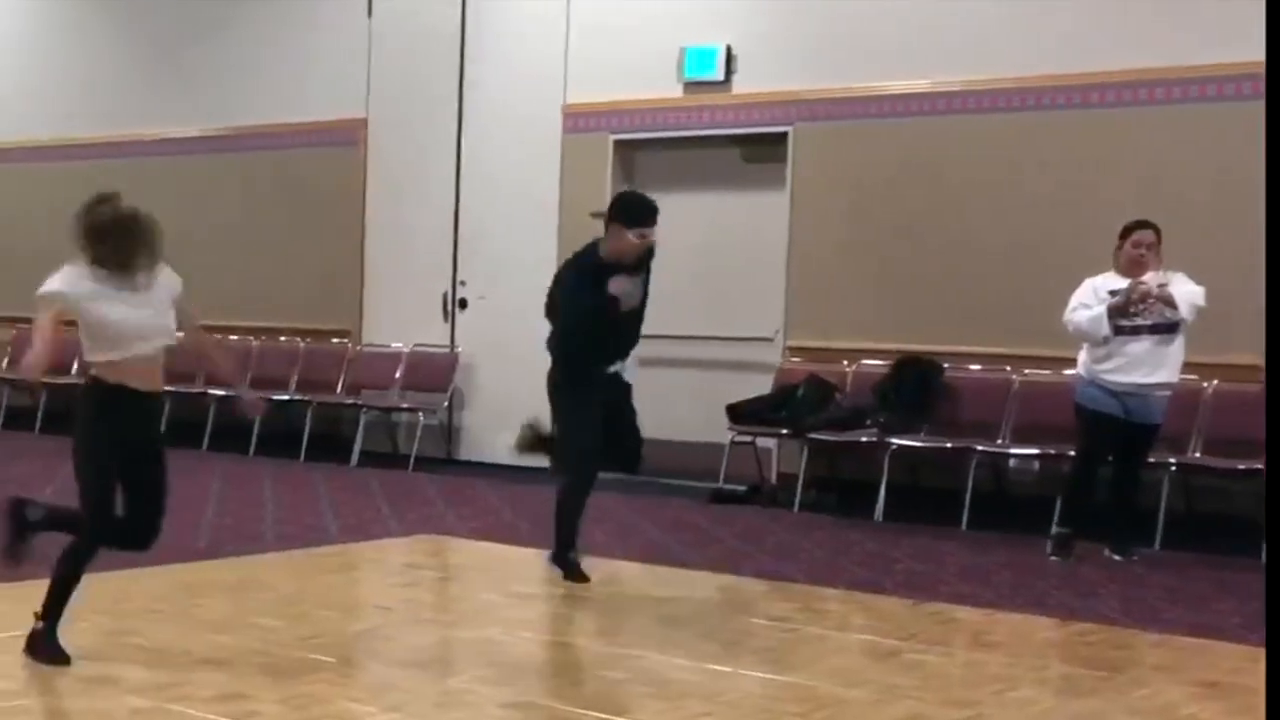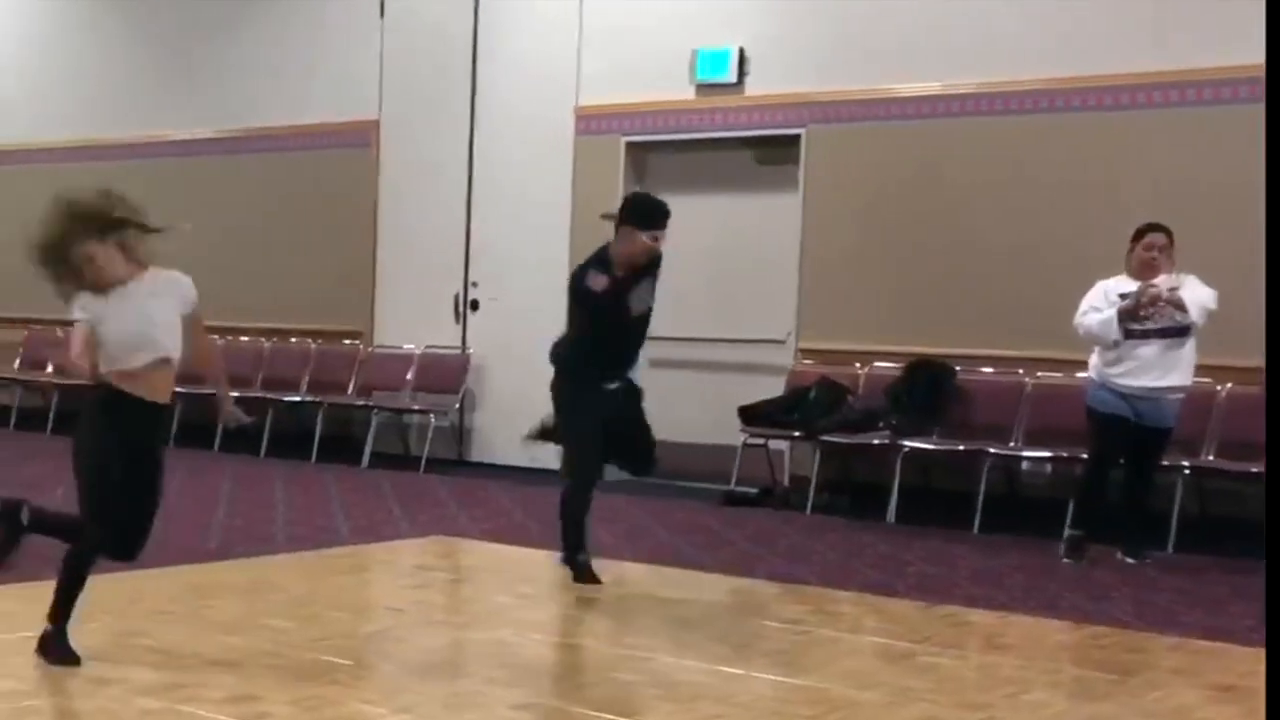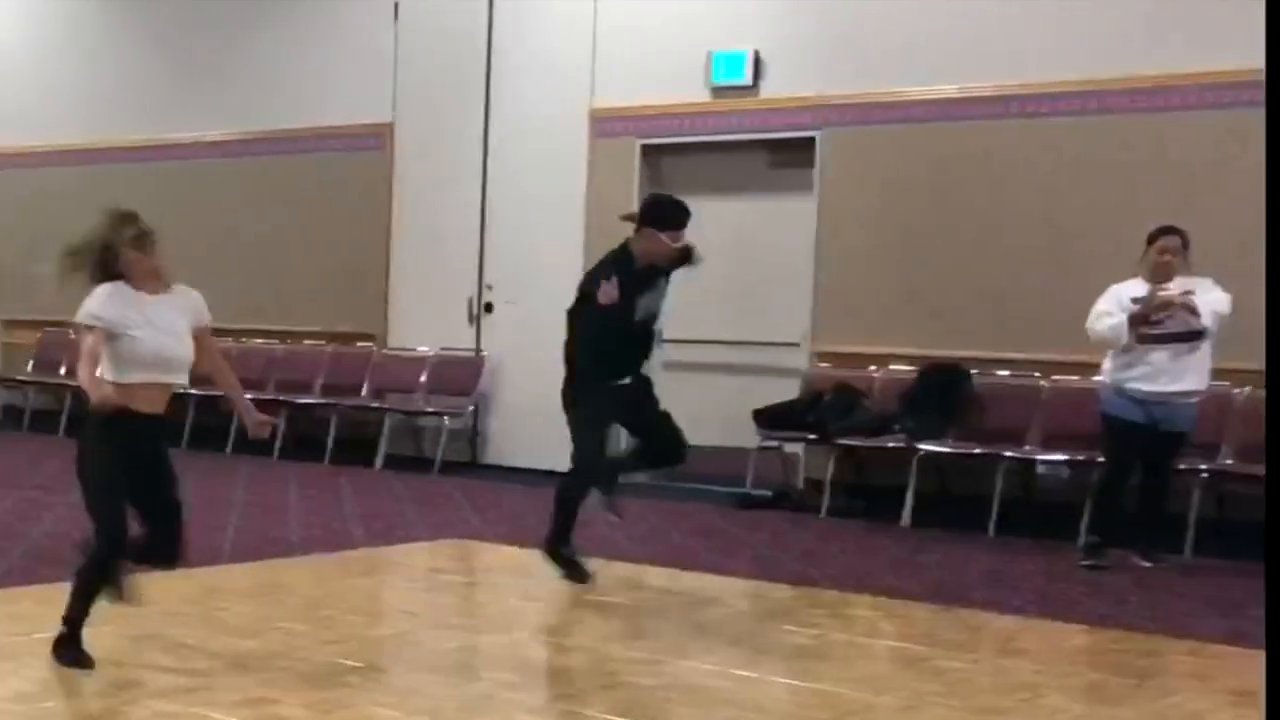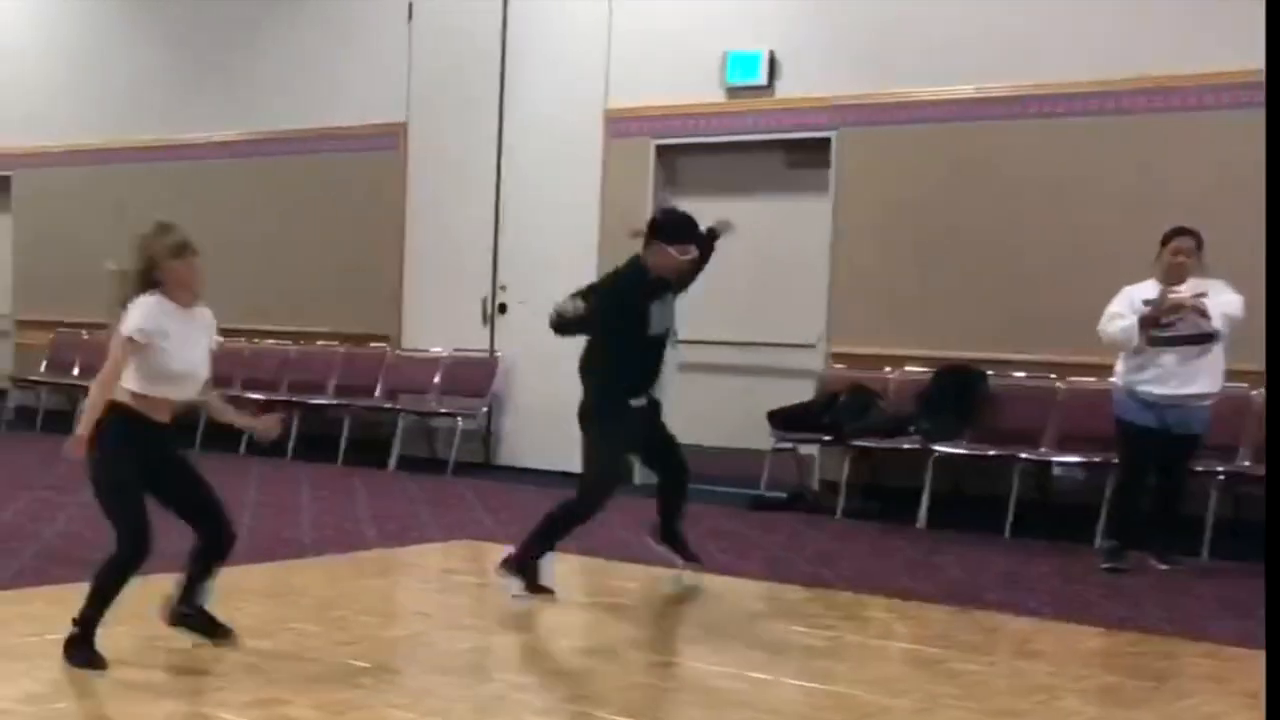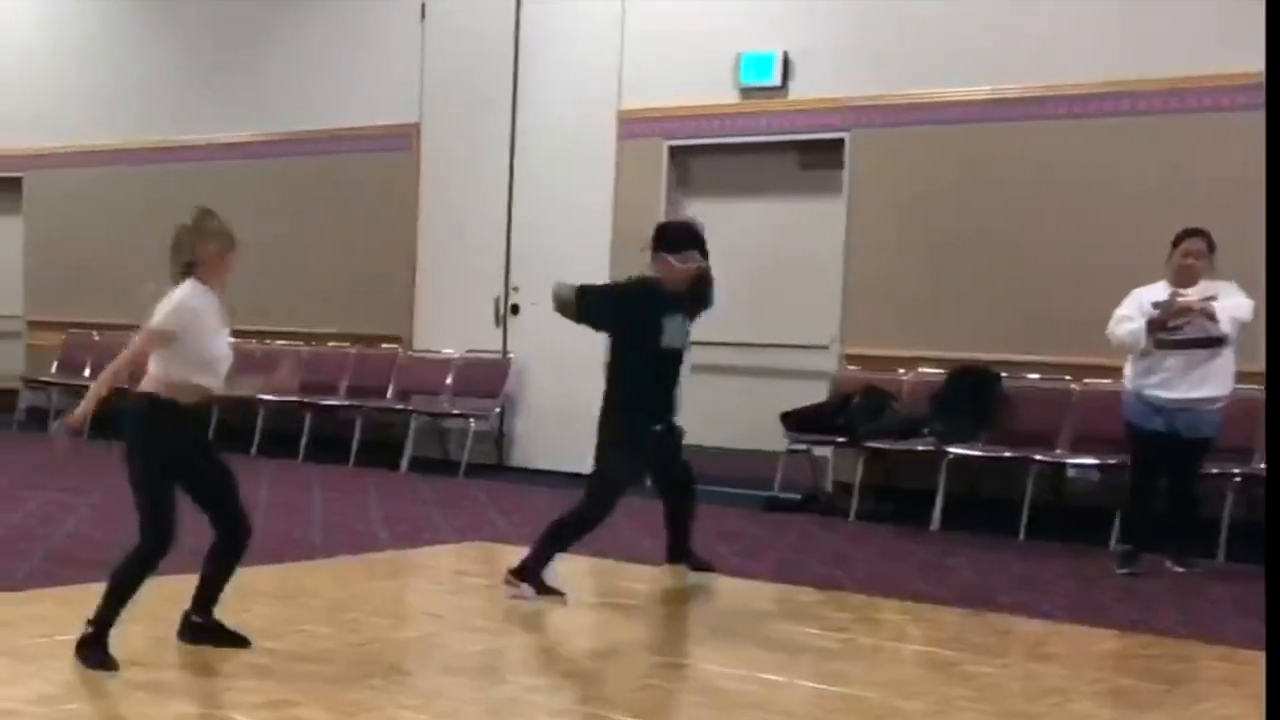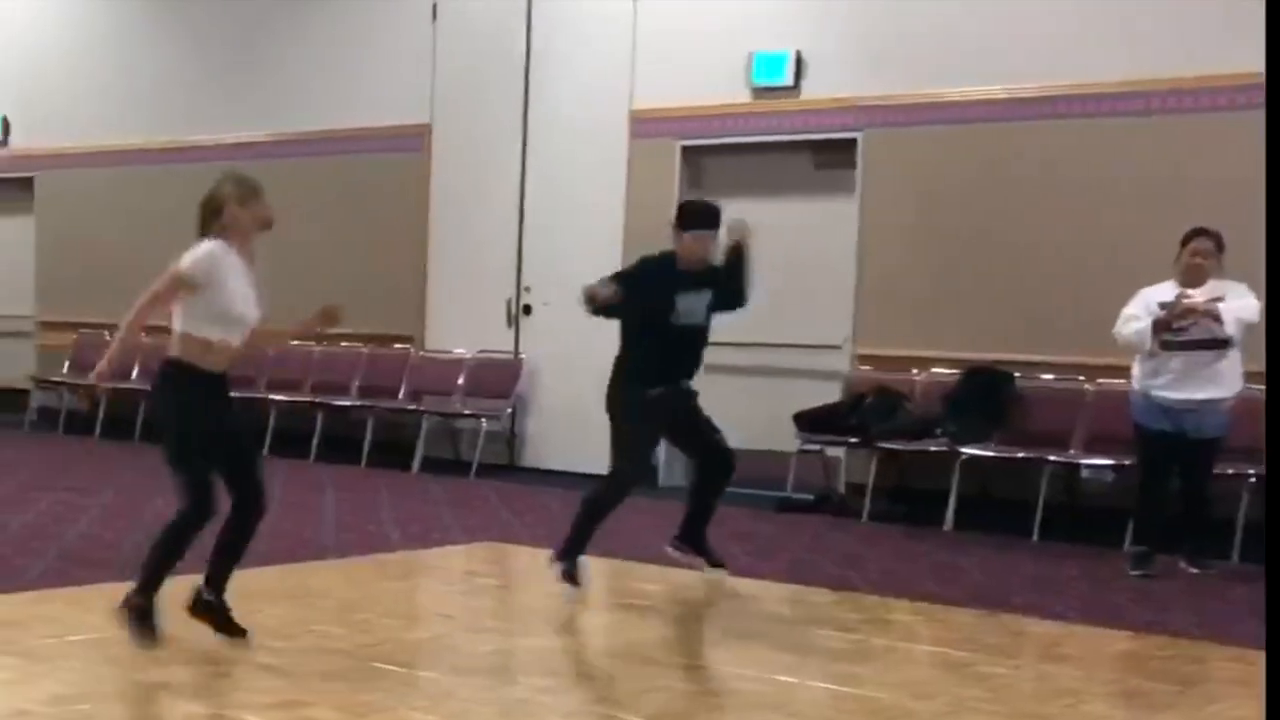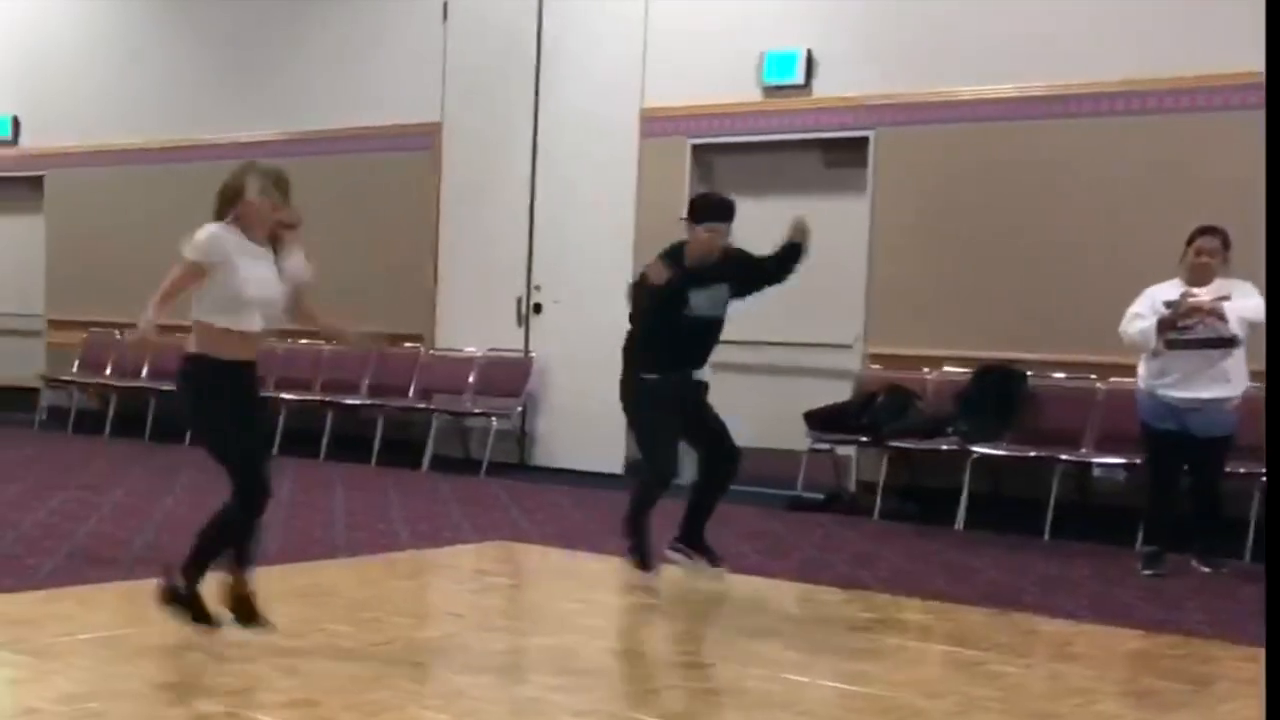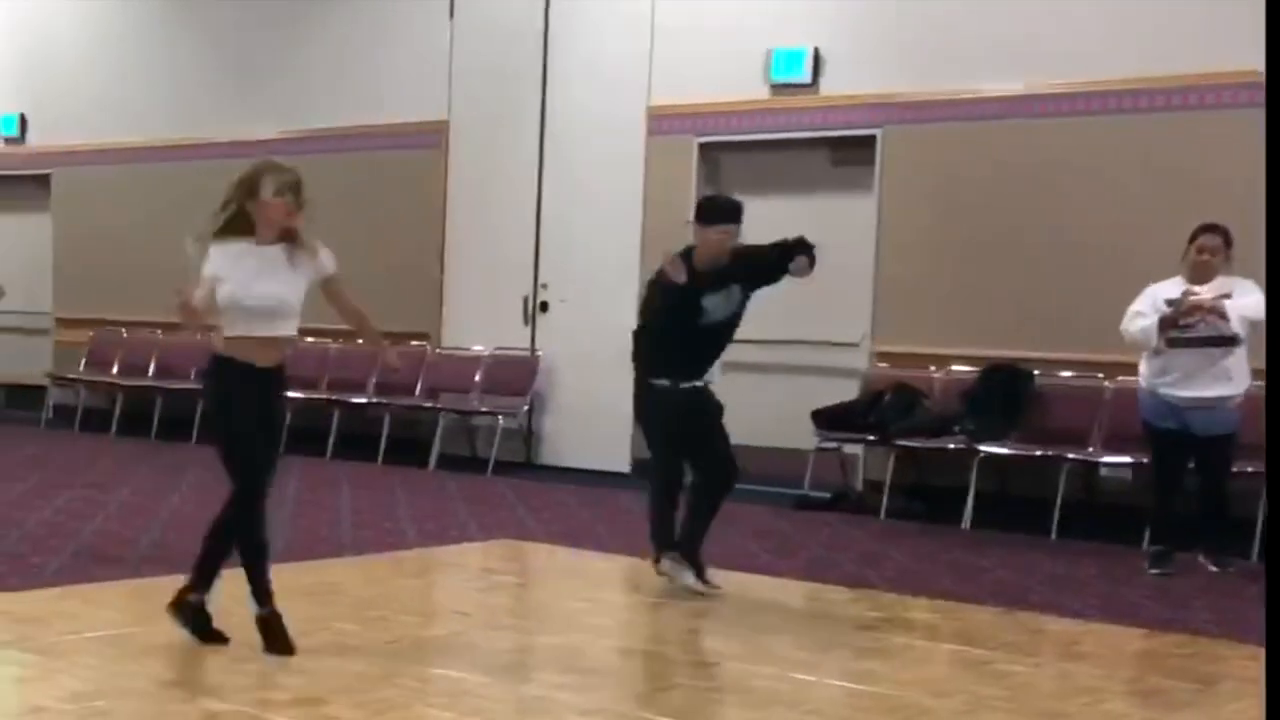
dt=0.1s
person 1, frame 1
left shoulder: (161, 278)
right shoulder: (73, 282)
left elbow: (194, 335)
right elbow: (44, 336)
left wrist: (236, 383)
left hip: (146, 413)
right hip: (104, 409)
left knee: (140, 532)
right knee: (96, 524)
right ankle: (43, 629)
person 1, frame 2
left shoulder: (175, 284)
right shoulder: (90, 298)
left elbow: (200, 345)
right elbow: (83, 365)
left wrist: (224, 396)
right wrist: (82, 360)
left hip: (151, 421)
right hip: (107, 414)
left knee: (126, 540)
right knee: (97, 531)
right ankle: (54, 630)
person 1, frame 3
left shoulder: (189, 301)
right shoulder: (107, 300)
left elbow: (212, 362)
right elbow: (88, 363)
left wrist: (248, 410)
right wrist: (95, 393)
left hip: (150, 436)
right hip: (106, 431)
left knee: (167, 544)
right knee: (114, 539)
left ankle: (105, 557)
right ankle: (68, 634)
person 1, frame 4
left shoulder: (202, 319)
right shoulder: (148, 311)
right elbow: (109, 374)
left wrist: (249, 422)
right wrist: (83, 428)
left hip: (159, 441)
right hip: (120, 435)
left knee: (220, 534)
right knee: (136, 544)
left ankle: (187, 606)
right ankle: (80, 635)
person 1, frame 5
left shoulder: (212, 303)
right shoulder: (189, 299)
right elbow: (133, 355)
right wrist: (87, 405)
left hip: (190, 426)
right hip: (155, 422)
left knee: (236, 529)
right knee: (157, 538)
left ankle: (199, 619)
right ankle: (94, 635)
person 1, frame 6
left shoulder: (243, 263)
right shoulder: (209, 255)
right elbow: (149, 303)
left wrist: (307, 328)
right wrist: (113, 356)
left hip: (214, 391)
right hip: (182, 387)
left knee: (252, 498)
right knee: (201, 504)
left ankle: (211, 595)
right ankle: (141, 599)
person 1, frame 7
left shoulder: (285, 255)
right shoulder: (215, 238)
left elbow: (303, 314)
right elbow: (168, 290)
left wrist: (347, 338)
right wrist: (148, 320)
left hip: (244, 378)
right hip: (205, 375)
left knee: (249, 491)
right knee: (254, 488)
left ankle: (185, 582)
right ankle: (230, 587)
person 1, frame 8
left shoulder: (309, 253)
right shoulder: (225, 253)
left elbow: (346, 308)
right elbow: (200, 317)
left wrist: (384, 347)
right wrist: (192, 308)
left hip: (270, 383)
right hip: (229, 379)
left knee: (248, 497)
right knee: (251, 496)
left ankle: (193, 596)
right ankle: (265, 610)
person 2, frame 1
left shoulder: (639, 259)
right shoulder: (579, 271)
right elbow: (560, 314)
right wrist: (606, 294)
left hip: (611, 376)
right hip: (575, 380)
left knee: (626, 456)
right knee: (582, 470)
left ankle: (550, 443)
right ankle: (565, 553)
person 2, frame 2
left shoulder: (647, 263)
right shoulder: (590, 277)
right elbow: (583, 337)
right wrist: (599, 296)
left hip: (617, 383)
right hip: (578, 386)
left knee: (642, 458)
right knee: (584, 473)
left ankle: (559, 432)
right ankle: (575, 554)
person 2, frame 3
left shoulder: (656, 263)
right shoulder: (612, 273)
right elbow: (580, 328)
right wrist: (603, 307)
left hip: (627, 379)
right hip: (590, 383)
left knee: (671, 448)
right knee: (587, 466)
left ankle: (608, 472)
right ankle: (560, 546)
person 2, frame 4
left shoulder: (665, 279)
right shoulder: (621, 286)
right elbow: (566, 324)
left wrist: (711, 238)
right wrist: (570, 311)
left hip: (639, 403)
right hip: (608, 406)
left knee: (675, 471)
right knee: (594, 494)
left ankle: (668, 535)
right ankle: (524, 562)
person 2, frame 5
left shoulder: (681, 298)
right shoulder: (633, 298)
right elbow: (589, 303)
left wrist: (701, 271)
right wrist: (568, 298)
left hip: (657, 422)
right hip: (628, 421)
left knee: (681, 486)
right knee: (597, 504)
left ankle: (679, 552)
right ankle: (528, 570)
person 2, frame 6
left shoulder: (710, 277)
right shoulder: (651, 273)
left elbow: (732, 297)
right elbow: (609, 300)
left wrist: (737, 249)
right wrist: (601, 295)
left hip: (675, 393)
right hip: (636, 394)
left knee: (719, 462)
right knee: (625, 478)
left ankle: (690, 540)
right ankle: (568, 553)
person 2, frame 7
left shoulder: (730, 265)
right shoulder: (665, 268)
left elbow: (771, 272)
right elbow: (642, 320)
left wrist: (796, 242)
right wrist: (655, 288)
left hip: (683, 383)
right hip: (646, 385)
left knee: (723, 456)
right knee: (660, 468)
left ankle: (689, 539)
right ankle: (636, 538)
person 2, frame 8
left shoulder: (742, 264)
right shoulder: (673, 276)
left elbow: (788, 253)
right elbow: (652, 330)
left wrist: (802, 256)
right wrist: (673, 287)
left hip: (693, 390)
right hip: (658, 390)
left knee: (720, 471)
right knee: (669, 475)
left ankle: (685, 555)
right ankle: (668, 552)
person 3, frame 1
left shoulder: (1172, 281)
right shoulder: (1096, 285)
left elbow: (1194, 298)
right elbow: (1076, 323)
left wrist: (1159, 295)
right wrist: (1117, 305)
left hip: (1150, 396)
right hip: (1100, 390)
left knee: (1129, 470)
right knee: (1087, 461)
left ankle: (1118, 538)
right ankle: (1064, 531)
person 3, frame 2
left shoulder: (1184, 284)
right shoulder: (1107, 288)
left elbow: (1206, 301)
right elbow: (1087, 326)
left wrist: (1169, 298)
right wrist: (1128, 309)
left hip: (1162, 399)
right hip: (1112, 393)
left knee: (1142, 472)
right knee: (1100, 464)
left ankle: (1131, 541)
right ankle: (1078, 534)
person 3, frame 3
left shoulder: (1199, 287)
right shoulder: (1121, 292)
left elbow: (1220, 306)
right elbow: (1099, 330)
left wrist: (1181, 302)
right wrist: (1138, 314)
left hip: (1177, 402)
right hip: (1126, 398)
left knee: (1158, 477)
right knee: (1117, 469)
left ankle: (1145, 544)
right ankle: (1097, 541)
person 3, frame 4
left shoulder: (1212, 289)
right shoulder: (1133, 293)
left elbow: (1232, 309)
right elbow: (1111, 332)
left wrist: (1192, 305)
right wrist: (1150, 316)
left hip: (1190, 405)
right hip: (1139, 401)
left knee: (1172, 479)
right knee: (1132, 474)
left ankle: (1161, 546)
right ankle: (1116, 544)
person 3, frame 5
left shoulder: (1223, 291)
right shoulder: (1143, 296)
left elbow: (1241, 311)
right elbow: (1119, 334)
left wrist: (1200, 308)
right wrist: (1160, 319)
left hip: (1201, 408)
right hip: (1149, 404)
left knee: (1185, 482)
right knee: (1144, 479)
left ankle: (1177, 549)
right ankle: (1130, 548)
person 3, frame 6
left shoulder: (1232, 292)
right shoulder: (1152, 295)
left elbow: (1248, 312)
right elbow: (1126, 334)
left wrist: (1206, 309)
right wrist: (1165, 320)
left hip: (1208, 409)
right hip: (1157, 405)
left knee: (1196, 483)
right knee: (1153, 480)
left ankle: (1192, 550)
right ankle: (1143, 549)
person 3, frame 7
left shoulder: (1238, 291)
right shoulder: (1157, 294)
left elbow: (1253, 312)
right elbow: (1132, 332)
left wrist: (1211, 308)
right wrist: (1171, 318)
left hip: (1216, 407)
right hip: (1163, 404)
left knee: (1208, 482)
right knee: (1162, 481)
left ankle: (1203, 550)
right ankle: (1153, 549)
person 3, frame 8
left shoulder: (1240, 289)
right shoulder: (1159, 292)
left elbow: (1254, 310)
right elbow: (1133, 330)
left wrist: (1212, 306)
right wrist: (1173, 317)
left hip: (1218, 406)
right hip: (1165, 403)
left knee: (1215, 481)
right knee: (1166, 480)
left ankle: (1212, 547)
right ankle: (1161, 548)
